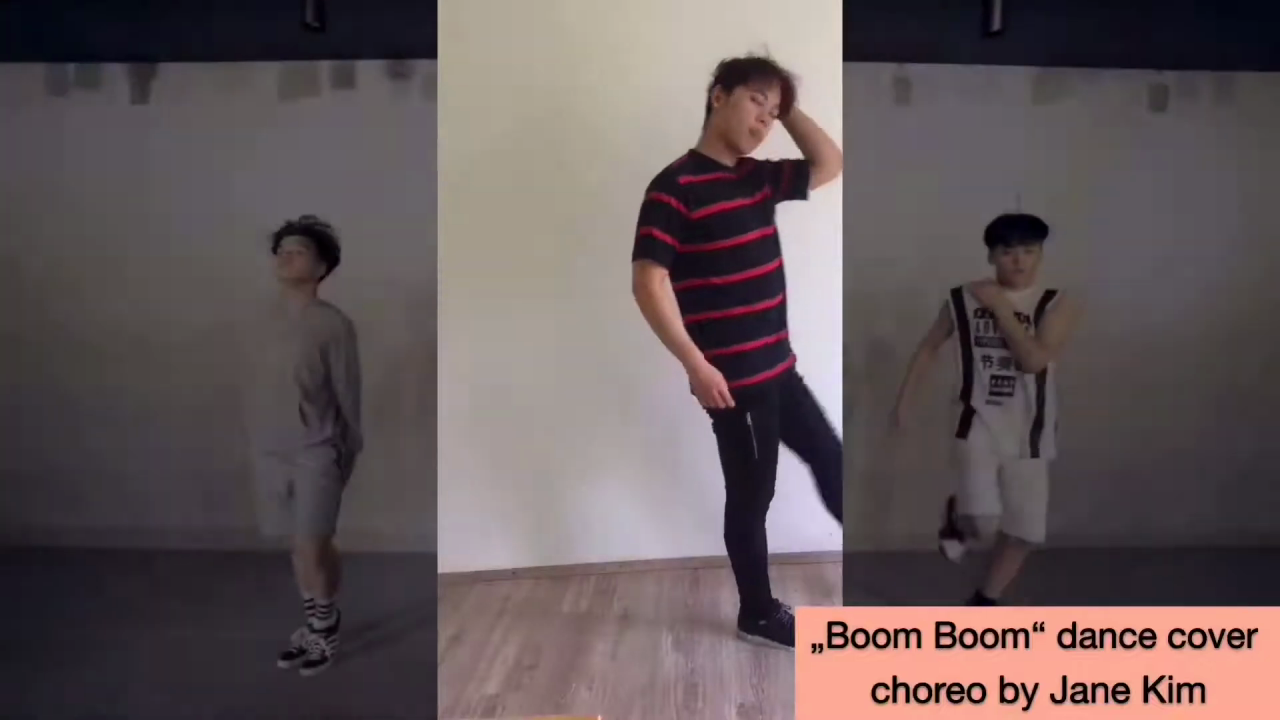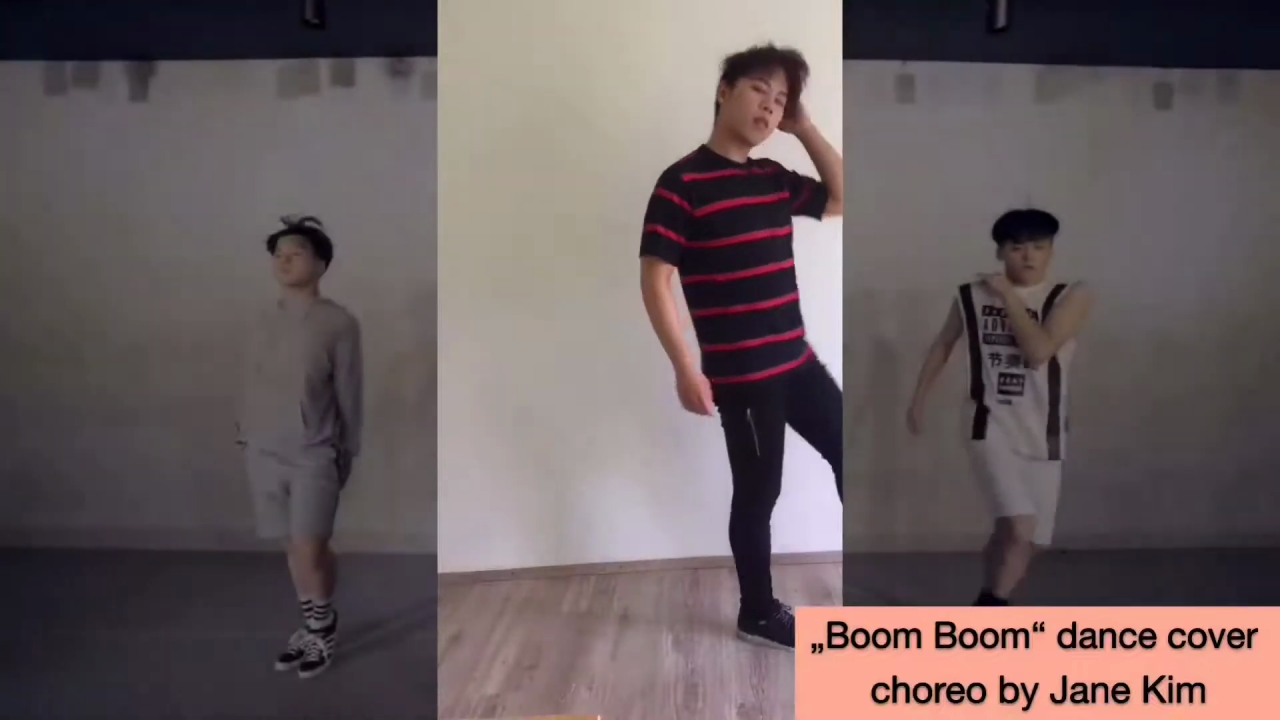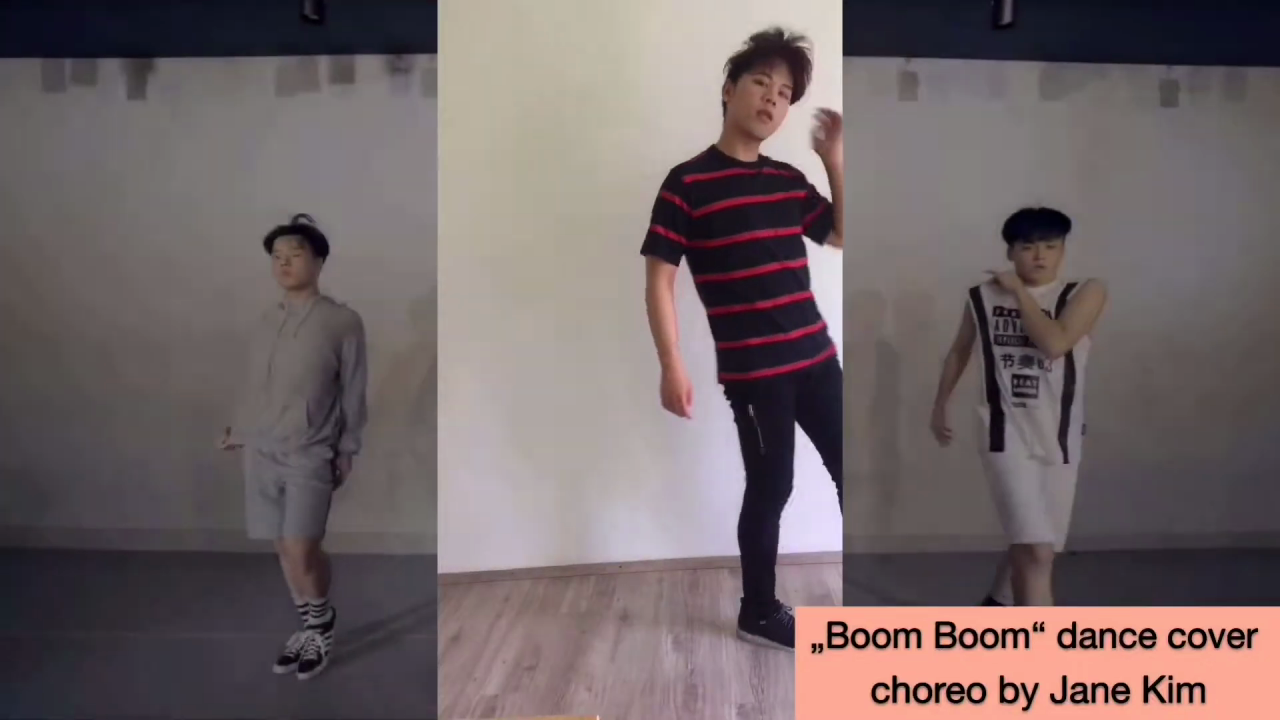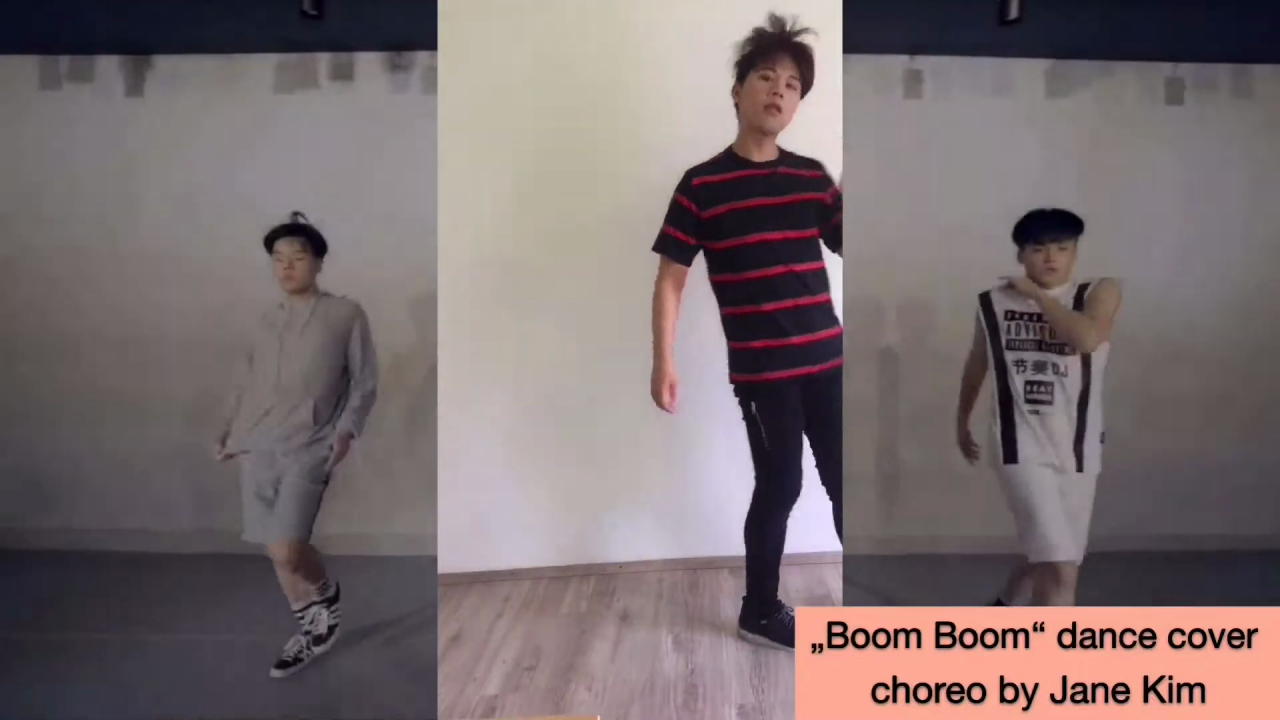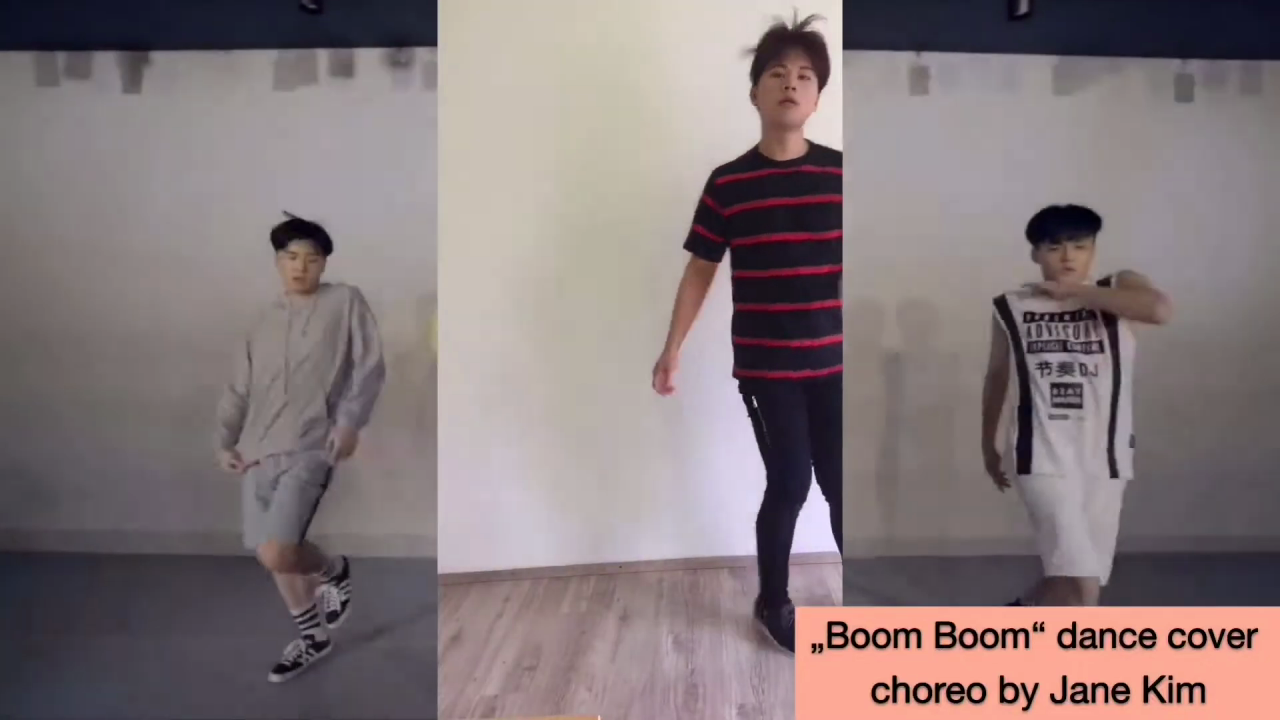
dt=0.1s
person 1, frame 1
left shoulder: (757, 177)
right shoulder: (676, 186)
left elbow: (830, 163)
right elbow: (648, 284)
left wrist: (789, 114)
right wrist: (696, 364)
left hip: (777, 363)
right hip: (733, 374)
left knee: (829, 457)
right knee: (751, 491)
right ankle: (758, 611)
person 1, frame 2
left shoulder: (771, 178)
right shoulder: (682, 182)
left elbow: (842, 197)
right elbow: (655, 281)
left wrist: (801, 123)
right wrist: (685, 366)
left hip: (795, 359)
right hip: (741, 370)
left knee: (846, 457)
right knee: (758, 489)
right ankle: (758, 612)
person 1, frame 3
left shoulder: (788, 179)
right shoulder: (689, 183)
left elbow: (842, 234)
right elbow: (659, 278)
left wrist: (833, 159)
right wrist: (672, 366)
left hip: (814, 356)
right hip: (751, 367)
left knee: (850, 469)
right knee: (770, 486)
right ankle: (759, 612)
person 1, frame 4
left shoulder: (811, 175)
right shoulder: (703, 184)
left elbow: (849, 248)
right elbow: (670, 277)
right wrist: (663, 360)
left hip: (825, 359)
right hip: (761, 369)
left knee: (844, 484)
right knee: (778, 487)
right ankle: (760, 611)
person 1, frame 5
left shoulder: (841, 173)
right shoulder: (727, 183)
left elbow: (854, 259)
right elbow: (699, 270)
right wrist: (671, 351)
left hip: (835, 363)
right hip: (766, 368)
left knee: (842, 487)
right knee: (788, 486)
right ankle: (773, 603)
person 2, frame 1
left shoulder: (333, 324)
right shoulder: (268, 316)
left elbow: (347, 393)
left wrist: (350, 449)
right wrist: (257, 432)
left hip: (315, 451)
right hip: (267, 449)
left knee: (314, 546)
right knee: (296, 543)
left ankle: (326, 626)
right ankle: (313, 622)
person 2, frame 2
left shoulder: (338, 323)
right shoulder: (269, 318)
left elbow: (349, 393)
left wrist: (348, 452)
right wrist: (245, 430)
left hip: (313, 453)
right hip: (264, 450)
left knee: (311, 548)
right knee: (292, 545)
left ankle: (323, 627)
right ankle: (310, 624)
person 2, frame 3
left shoulder: (342, 321)
right shoulder: (268, 320)
left elbow: (355, 391)
left wrist: (349, 449)
right wrist: (234, 429)
left hip: (310, 452)
right hip: (259, 450)
left knee: (302, 550)
right knee: (286, 549)
left ankle: (322, 620)
right ankle: (314, 626)
person 2, frame 4
left shoulder: (346, 314)
right shoulder: (267, 320)
left elbow: (365, 381)
right elbow: (247, 382)
left wrist: (345, 430)
right wrist: (227, 431)
left hip: (308, 452)
right hip: (257, 450)
left knee: (287, 550)
right knee: (278, 552)
left ankle: (326, 596)
right ankle: (309, 630)
person 2, frame 5
left shoulder: (346, 302)
right shoulder: (267, 320)
left elbow: (369, 367)
right elbow: (240, 386)
left wrist: (348, 420)
right wrist: (225, 441)
left hip: (309, 451)
right hip: (259, 453)
left knee: (275, 552)
right knee: (276, 557)
left ankle: (334, 573)
right ankle: (313, 636)
person 3, frame 1
left shoulder: (1060, 304)
right shoulder: (962, 299)
left elbow: (1034, 359)
right elbow: (928, 348)
left wrist: (999, 305)
right wrist: (903, 400)
left hip: (1028, 436)
right hip: (977, 427)
left knee: (1021, 537)
right knee: (983, 527)
left ankle: (979, 608)
right ankle: (959, 515)
person 3, frame 2
left shoulder: (1071, 296)
right shoulder: (971, 296)
left elbow: (1038, 352)
right elbow: (942, 347)
left wrist: (1008, 296)
right wrist: (918, 400)
left hip: (1043, 434)
right hip: (991, 427)
left knee: (1028, 538)
right knee: (1018, 527)
left ankle: (987, 607)
right ankle: (995, 609)
person 3, frame 3
left shoulder: (1085, 294)
right shoulder: (982, 297)
left elbow: (1054, 344)
right elbow: (959, 353)
left wrist: (1018, 292)
right wrist: (939, 409)
left hip: (1058, 441)
right hip: (1006, 437)
left knee: (1032, 550)
right knee: (1035, 549)
person 3, frame 4
left shoulder: (1100, 293)
right shoulder: (993, 303)
left elbow: (1085, 339)
right elbow: (977, 364)
left wrist: (1038, 295)
right wrist: (962, 423)
left hip: (1077, 451)
right hip: (1020, 448)
left knee: (1050, 562)
right knee: (1059, 568)
person 3, frame 5
left shoulder: (1117, 290)
right shoulder: (1011, 307)
left elbow: (1159, 311)
right elbow: (997, 376)
left wrist: (1076, 290)
right wrist: (988, 443)
left hip: (1103, 460)
right hip: (1042, 459)
left knee: (1087, 578)
right knee: (1078, 580)
